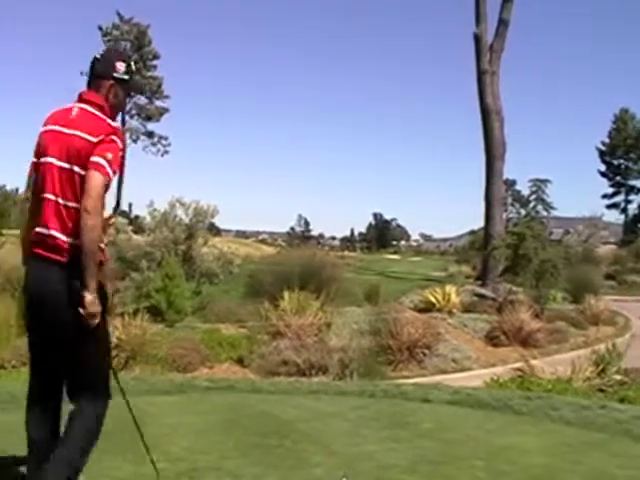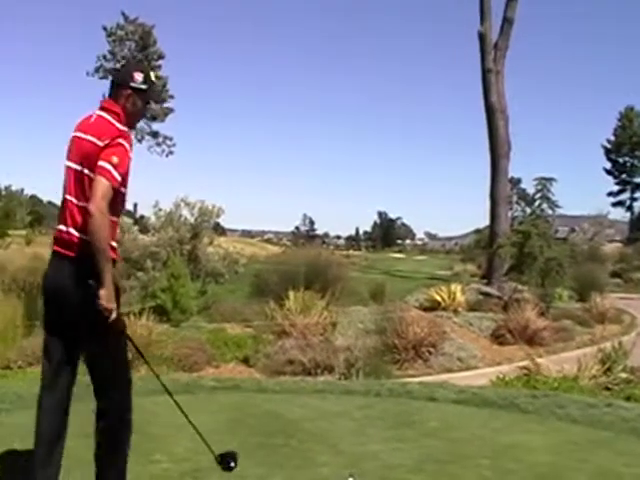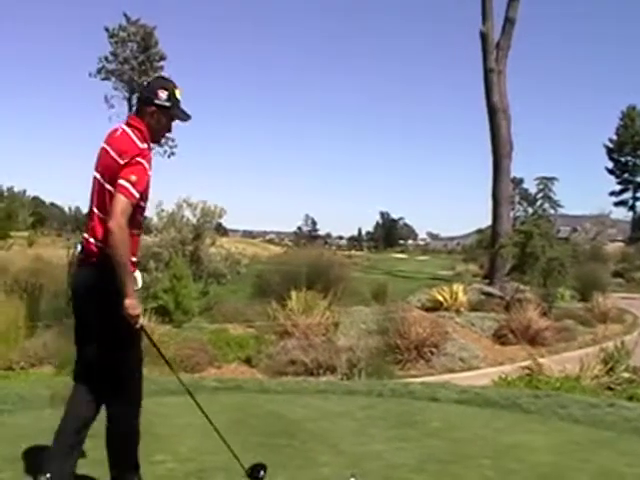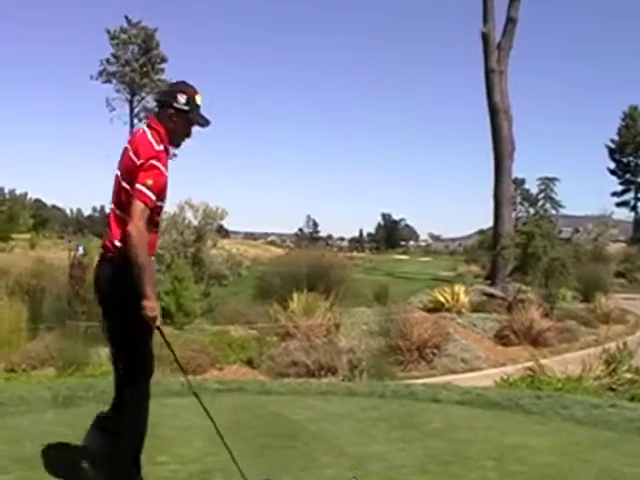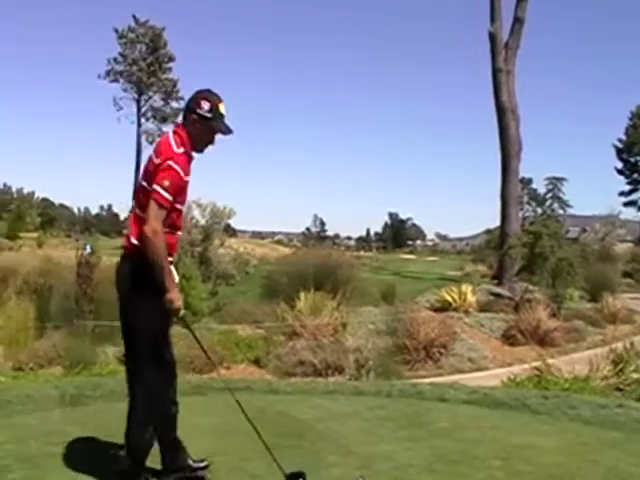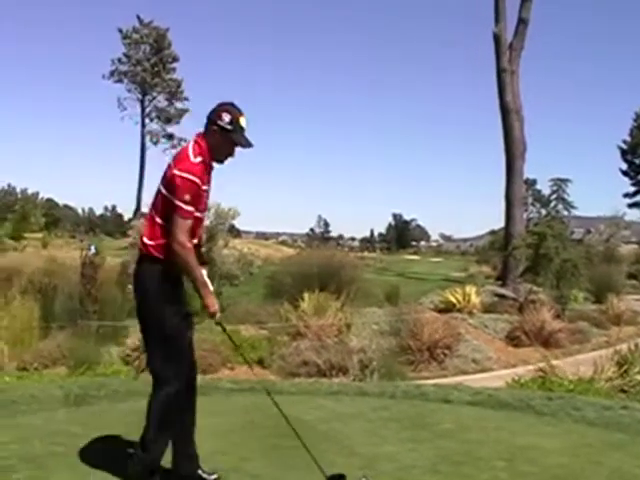
dt=0.2s
person 1, frame 1
left shoulder: (52, 122)
right shoulder: (108, 133)
left elbow: (32, 199)
right elbow: (91, 210)
right wrist: (91, 288)
left hip: (38, 272)
right hip: (70, 277)
left knee: (43, 388)
right knee: (91, 395)
person 1, frame 2
left shoulder: (83, 126)
right shoulder: (118, 138)
right elbow: (98, 210)
right wrist: (106, 284)
left hip: (57, 269)
right hip: (85, 275)
left knee: (56, 383)
right knee: (113, 389)
person 1, frame 3
left shoulder: (116, 137)
right shoulder: (138, 156)
right elbow: (116, 227)
right wrist: (129, 293)
left hip: (86, 272)
right hip: (105, 281)
left knee: (89, 381)
right knee: (122, 387)
person 1, frame 4
left shoulder: (140, 140)
right shoulder: (154, 158)
right elbow: (135, 229)
right wrist: (148, 294)
left hip: (113, 270)
right hip: (126, 278)
left knee: (132, 373)
right knee: (135, 377)
person 1, frame 5
left shoulder: (170, 147)
right shoulder: (175, 161)
right elbow: (152, 230)
left wrist: (168, 276)
right wrist: (170, 288)
left hip: (143, 271)
right hip: (143, 275)
left knee: (160, 369)
right knee: (150, 373)
person 1, frame 6
left shoulder: (199, 162)
right shoulder: (191, 169)
right elbow: (179, 242)
left wrist: (203, 276)
right wrist: (205, 293)
left hip: (166, 275)
right hip: (157, 277)
left knee: (184, 372)
right knee: (171, 375)
